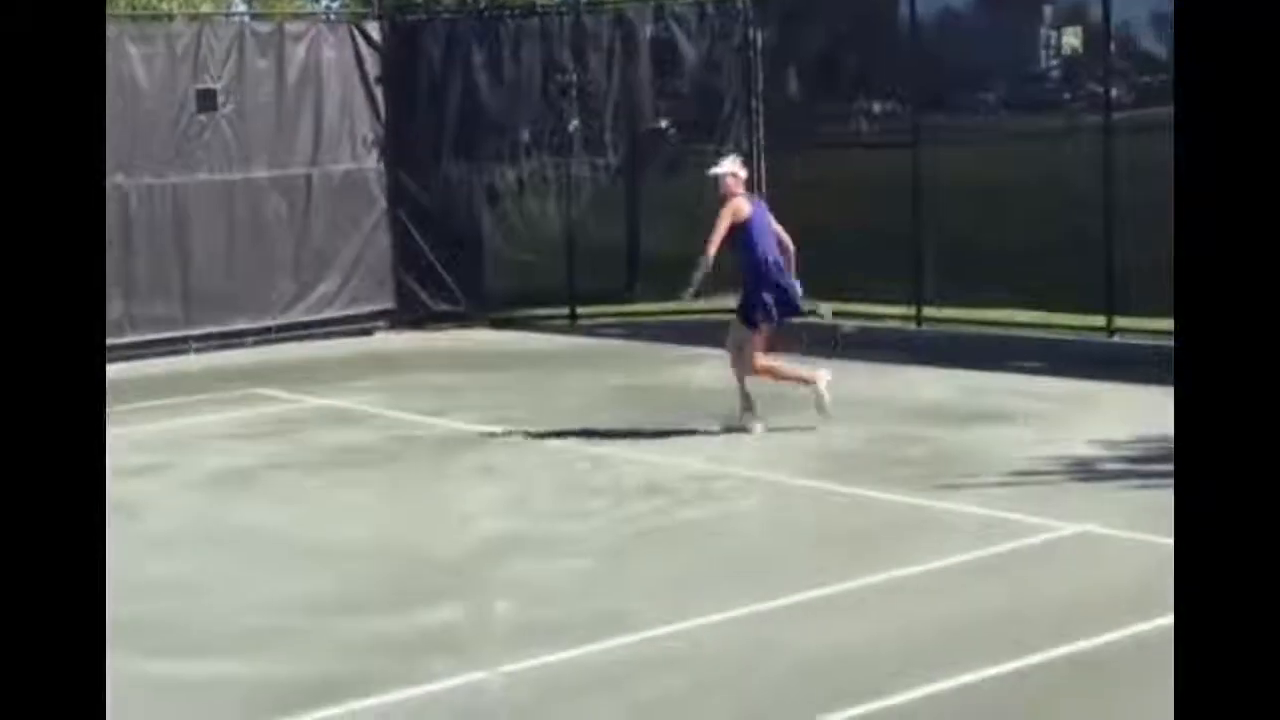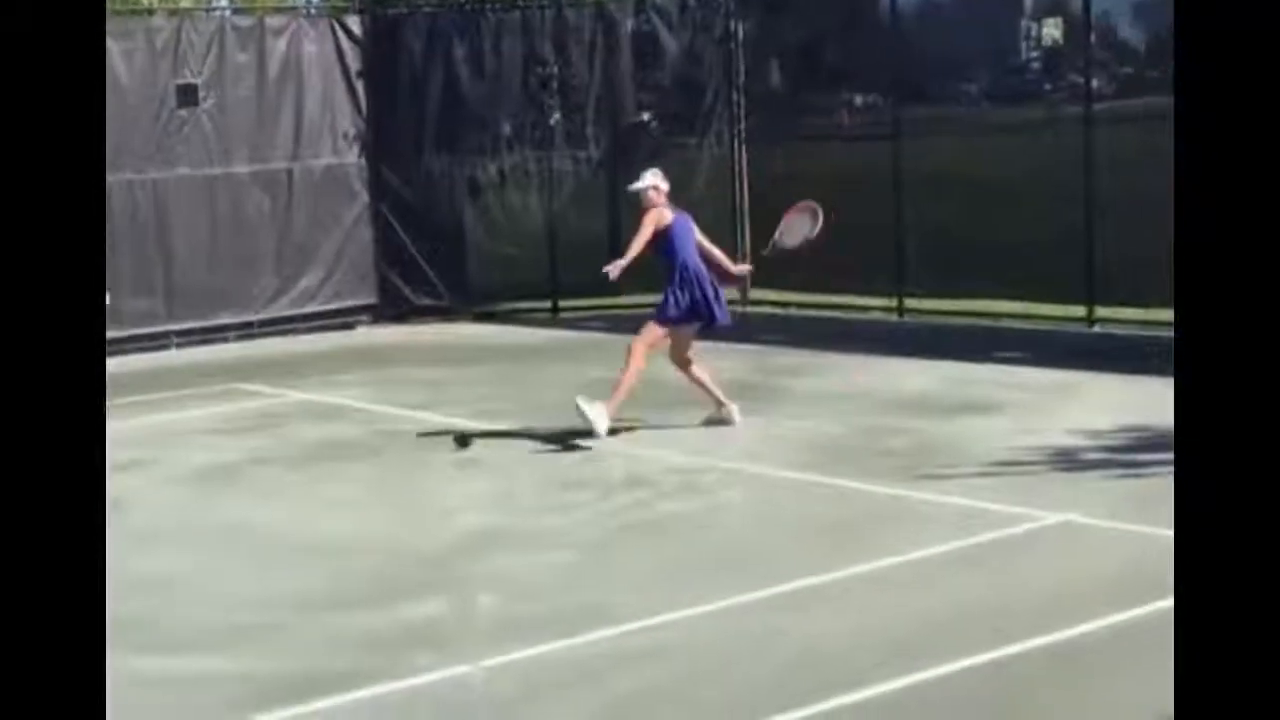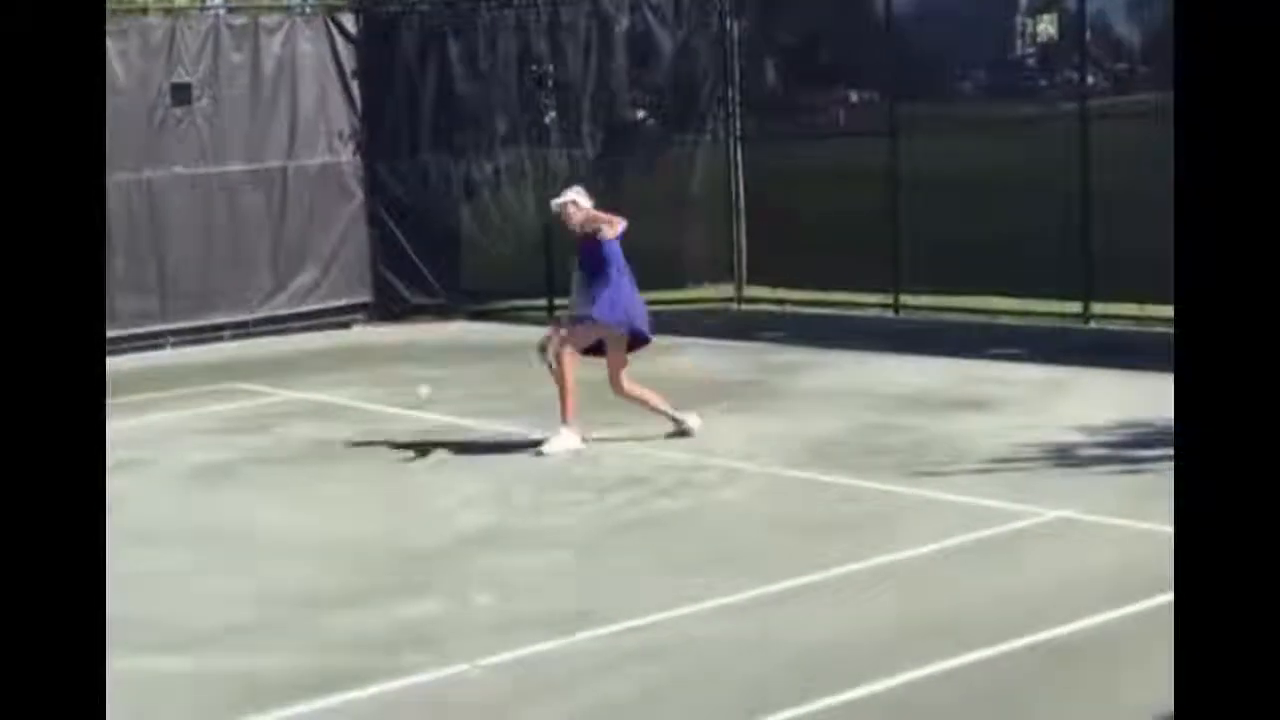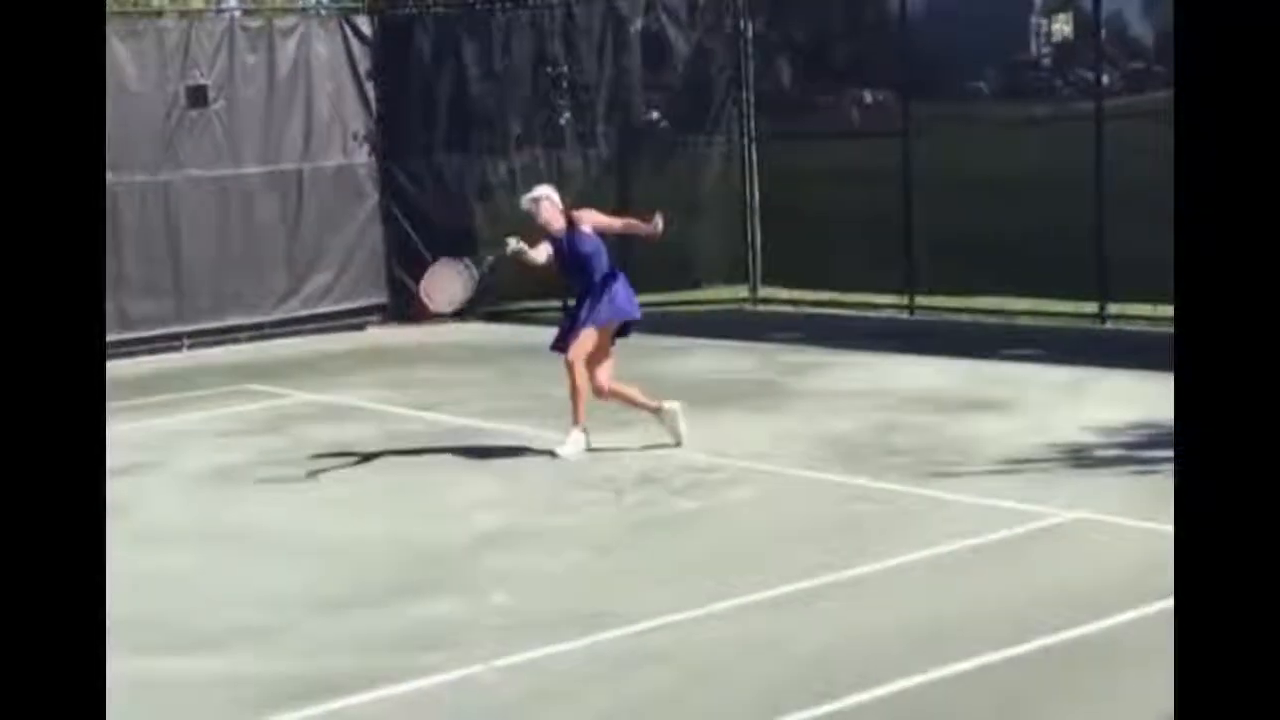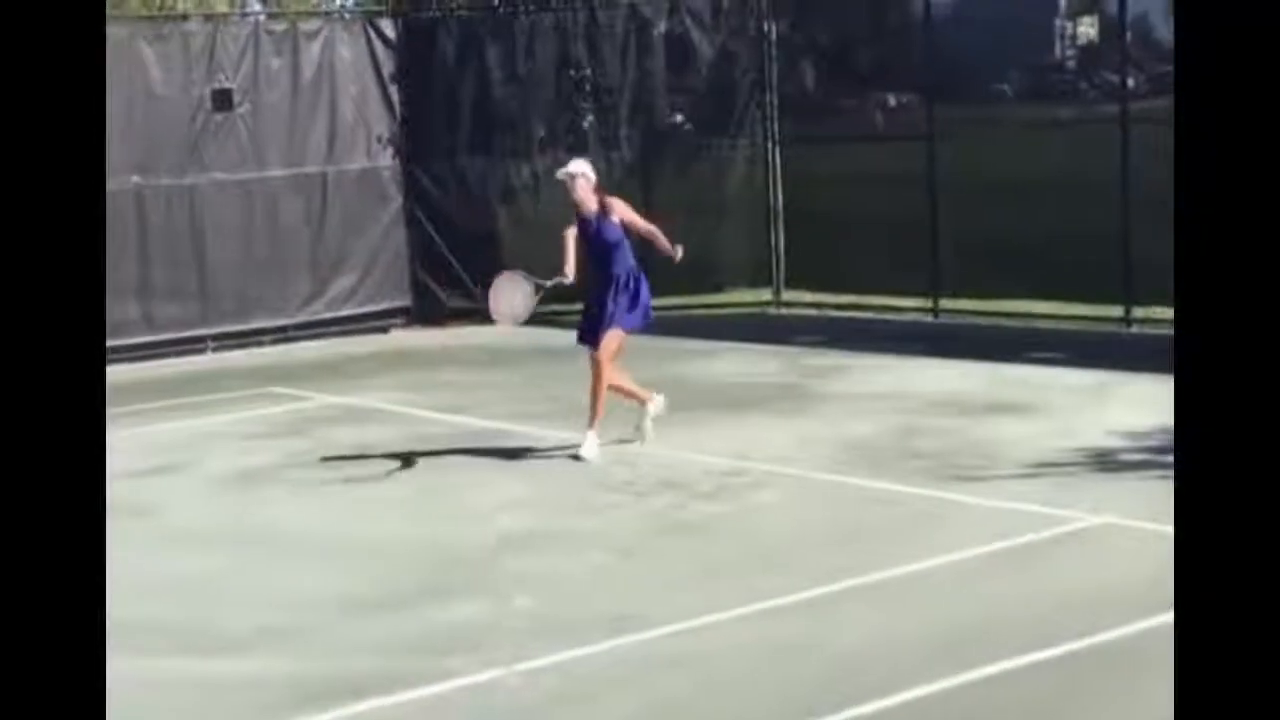
dt=0.3s
person 1, frame 1
left shoulder: (733, 206)
right shoulder: (758, 204)
left elbow: (710, 252)
right elbow: (788, 244)
left wrist: (694, 285)
right wrist: (791, 279)
left hip: (764, 283)
right hip: (767, 282)
left knee: (753, 363)
right knee: (734, 344)
left ankle: (814, 378)
right ankle: (748, 413)
person 1, frame 2
left shoulder: (656, 213)
right shoulder: (683, 217)
left elbow: (640, 239)
right elbow: (708, 247)
left wrist: (622, 262)
right wrist: (732, 268)
left hip: (684, 292)
right hip: (695, 292)
left knee: (638, 346)
right knee: (679, 357)
left ankle: (605, 412)
right ankle: (725, 408)
person 1, frame 3
left shoulder: (594, 219)
right shoulder: (581, 252)
left elbow: (619, 222)
right elbow: (577, 298)
left wrist: (610, 230)
right wrist: (557, 328)
left hip: (611, 300)
right hip: (620, 309)
left knee: (562, 352)
right knee: (621, 386)
left ankle: (568, 431)
right ankle: (680, 419)
person 1, frame 4
left shoulder: (581, 219)
right shoulder: (547, 245)
left elbow: (624, 224)
right elbow: (536, 258)
left wrist: (650, 228)
right wrist: (519, 250)
left hip: (609, 295)
right hip: (585, 306)
left knee: (573, 357)
right knee: (602, 386)
left ankle: (578, 433)
right ankle: (662, 409)
person 1, frame 5
left shoulder: (612, 206)
right shoulder: (574, 226)
left elbow: (647, 229)
right elbow: (570, 265)
left wrist: (670, 249)
right wrist: (567, 275)
left hip: (627, 291)
right hip: (600, 295)
left knee: (602, 358)
right knee: (603, 372)
left ankle: (592, 434)
right ankle: (648, 400)
